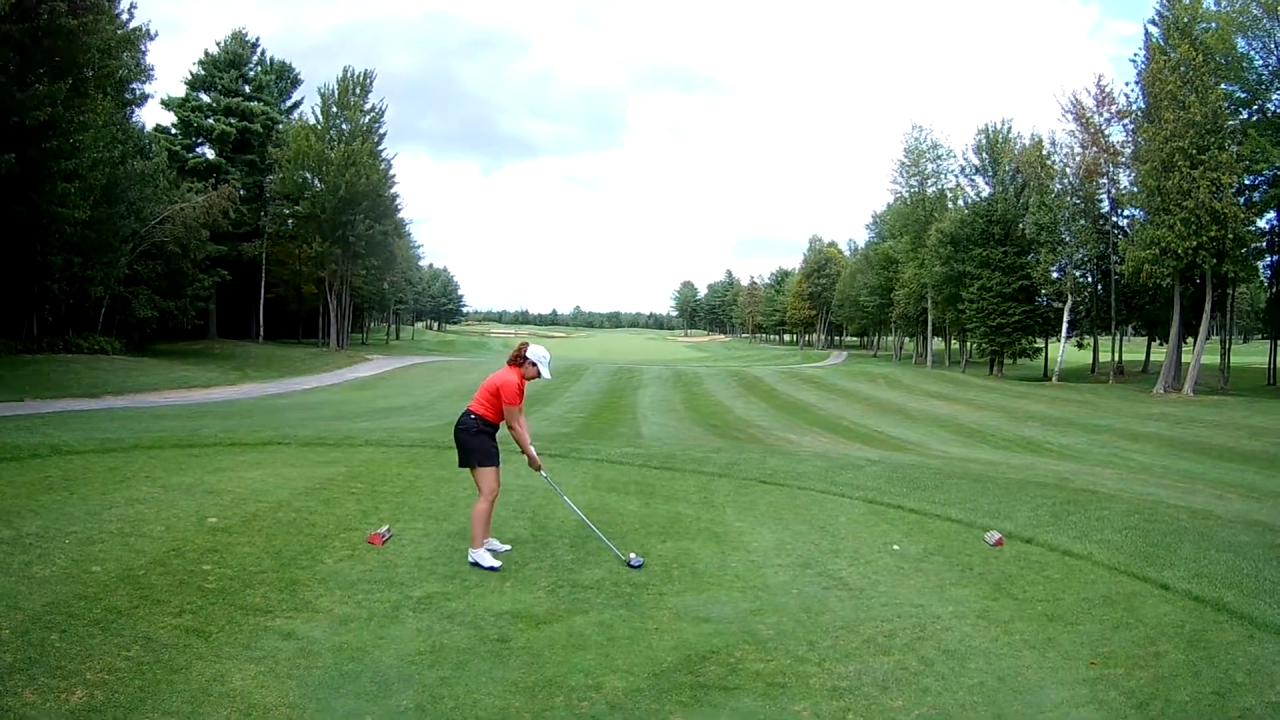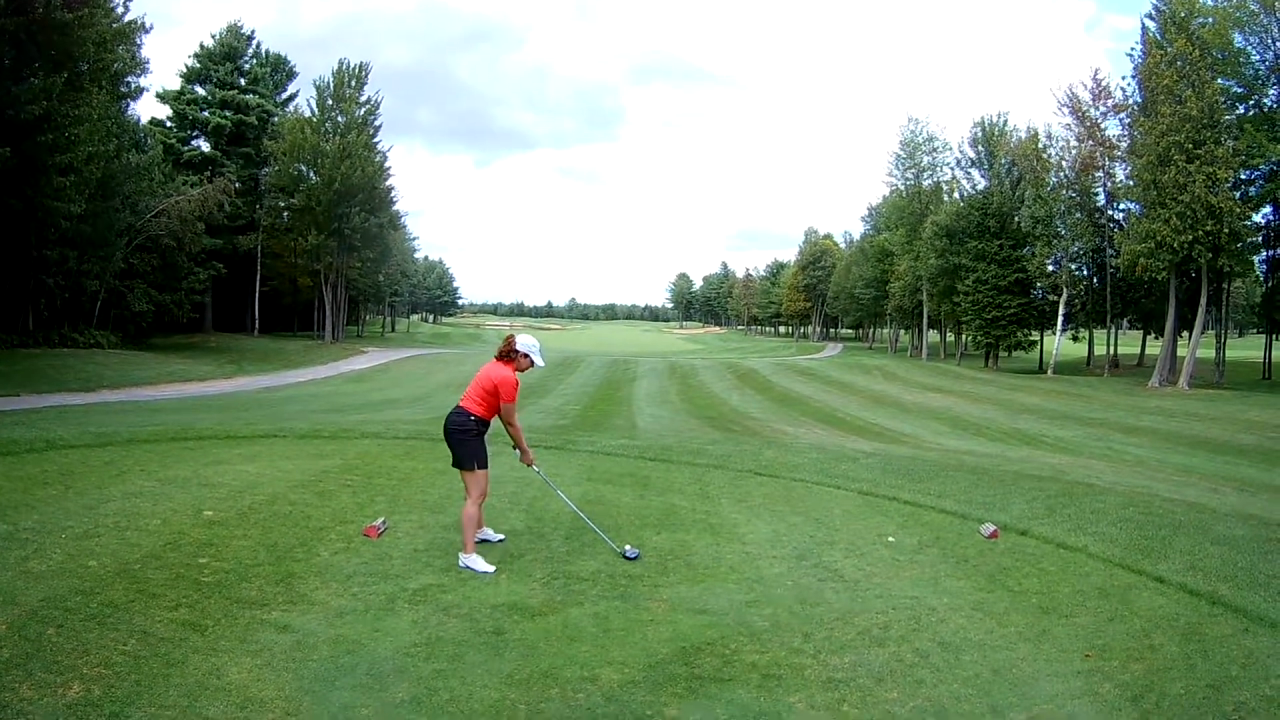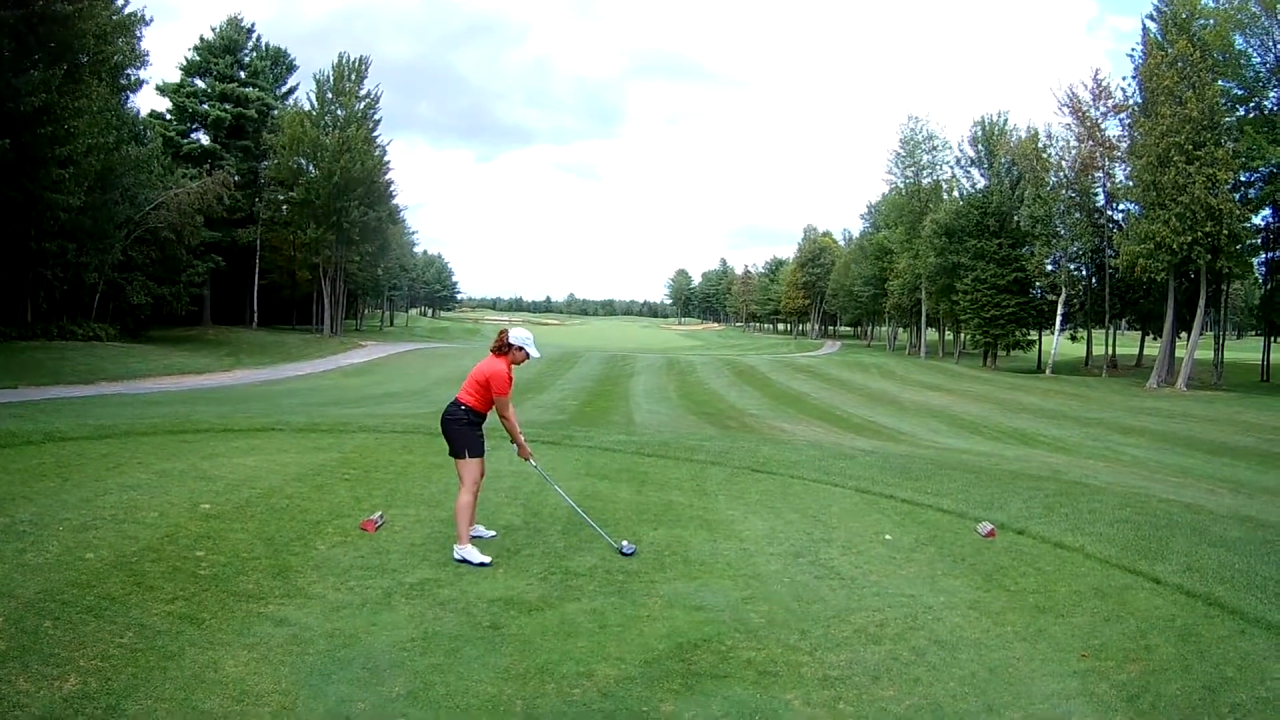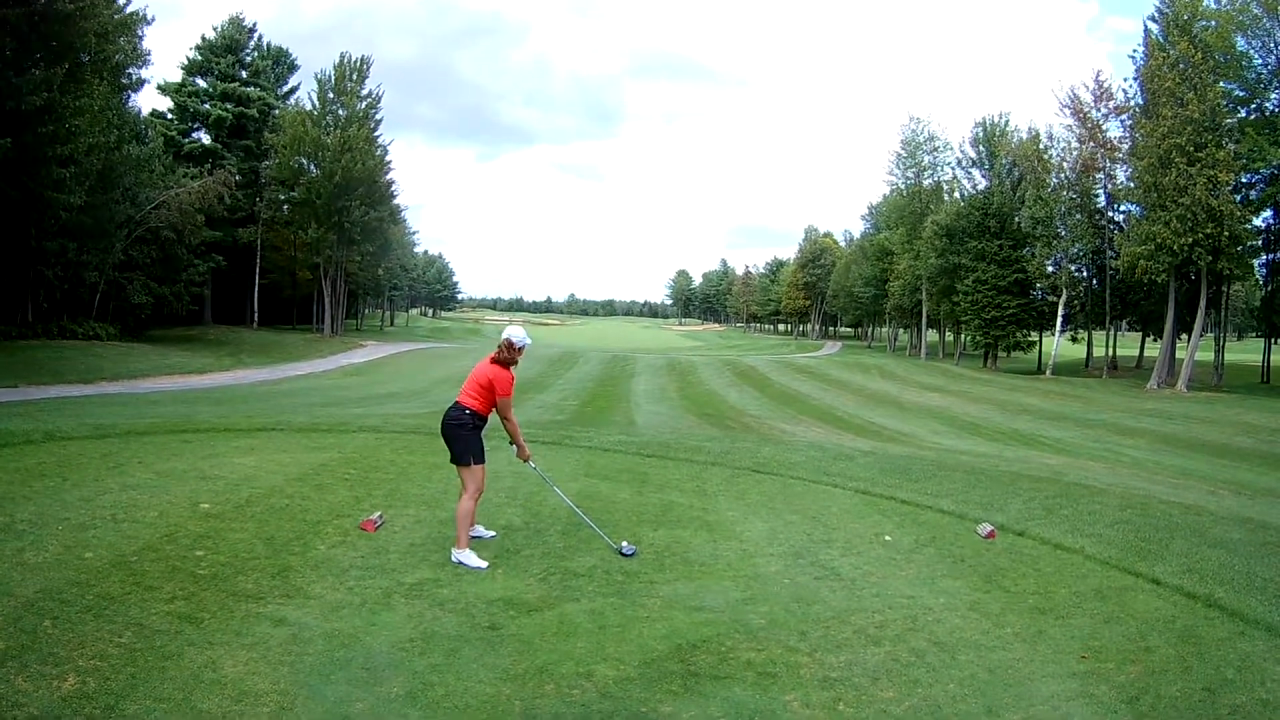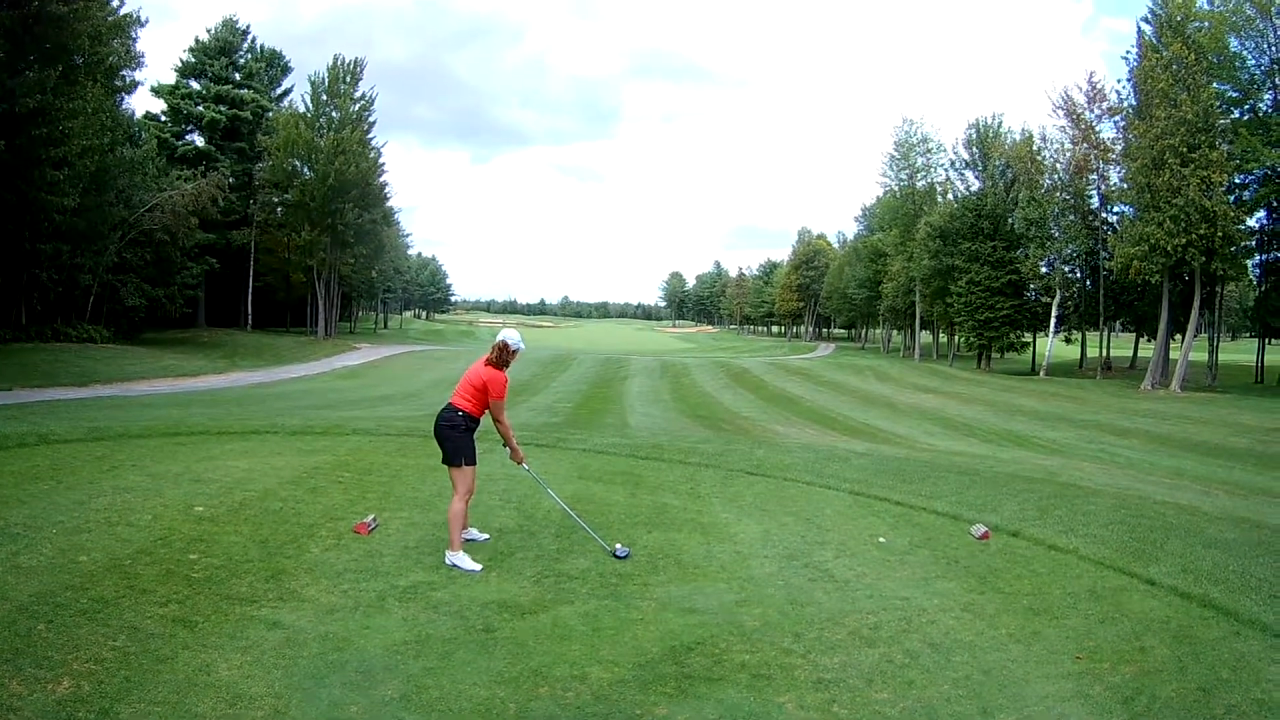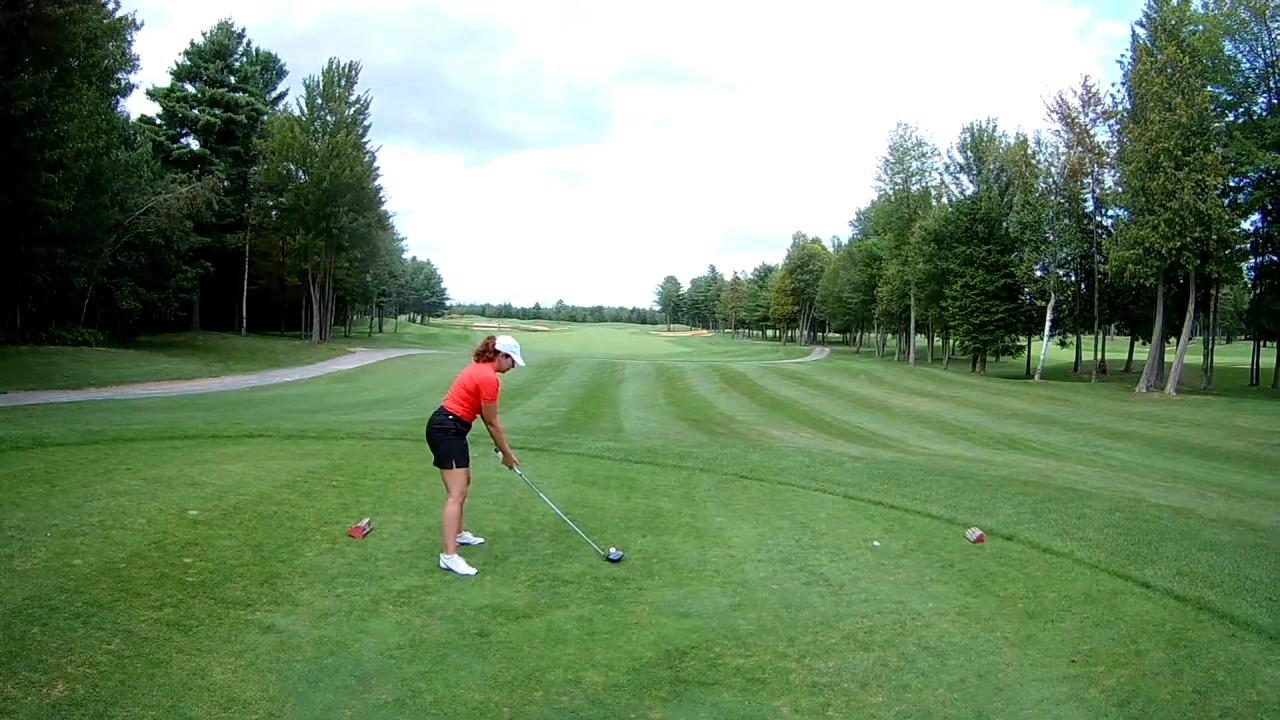
dt=0.5s
person 1, frame 1
left shoulder: (516, 377)
right shoulder: (509, 381)
left elbow: (520, 416)
right elbow: (513, 425)
left wrist: (530, 447)
right wrist: (530, 456)
left hip: (484, 430)
right hip: (473, 430)
left knee: (493, 488)
right knee: (488, 492)
left ankle: (485, 539)
right ankle: (476, 549)
person 1, frame 2
left shoulder: (498, 366)
right shoulder: (507, 378)
left elbow: (503, 413)
right elbow: (510, 422)
left wrist: (520, 444)
right wrist: (524, 451)
left hip: (461, 424)
right hip: (466, 430)
left knee: (478, 486)
right knee: (476, 494)
left ankle: (479, 530)
right ankle: (467, 555)
person 1, frame 3
left shoulder: (501, 363)
right shoulder: (498, 371)
left elbow: (507, 405)
right elbow: (504, 415)
left wrist: (519, 436)
right wrist: (520, 445)
left hip: (468, 419)
right hip: (461, 421)
left knee: (477, 475)
right knee: (470, 484)
left ankle: (470, 526)
right ankle: (463, 546)
person 1, frame 4
left shoulder: (494, 363)
right shoulder: (503, 374)
left elbow: (503, 411)
right elbow: (506, 417)
left wrist: (518, 439)
right wrist: (521, 446)
left hip: (461, 421)
right hip: (464, 425)
left knee: (473, 481)
right knee: (473, 489)
left ankle: (470, 527)
right ankle: (461, 550)
person 1, frame 5
left shoulder: (488, 363)
right shoulder: (496, 376)
left elbow: (497, 412)
right elbow: (499, 418)
left wrist: (511, 439)
right wrist: (514, 449)
left hip: (454, 422)
right hip: (456, 426)
left knee: (465, 483)
right knee: (463, 491)
left ankle: (463, 530)
right ankle: (454, 552)
person 1, frame 6
left shoulder: (482, 368)
right shoulder: (488, 378)
left elbow: (487, 416)
right elbow: (491, 422)
left wrist: (504, 447)
right wrist: (506, 453)
left hip: (450, 427)
right hip: (446, 430)
left knee: (462, 482)
right knee: (457, 493)
left ankle: (458, 533)
right ankle: (449, 556)
